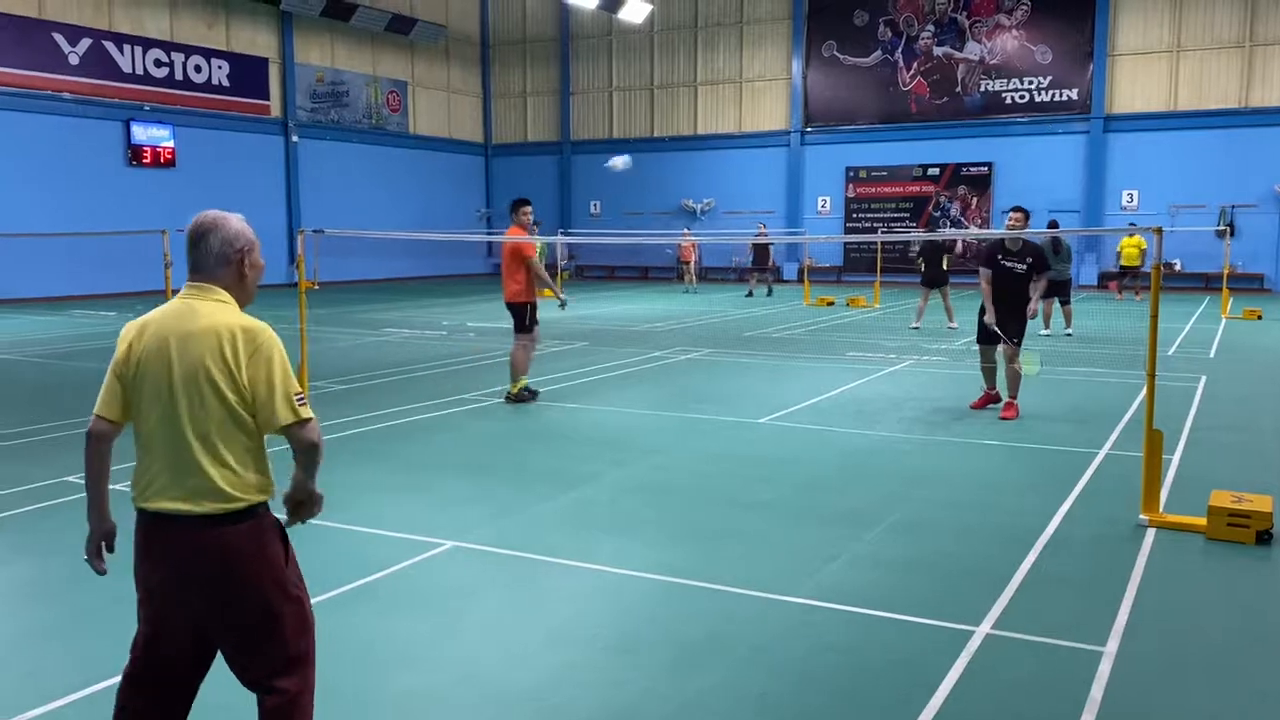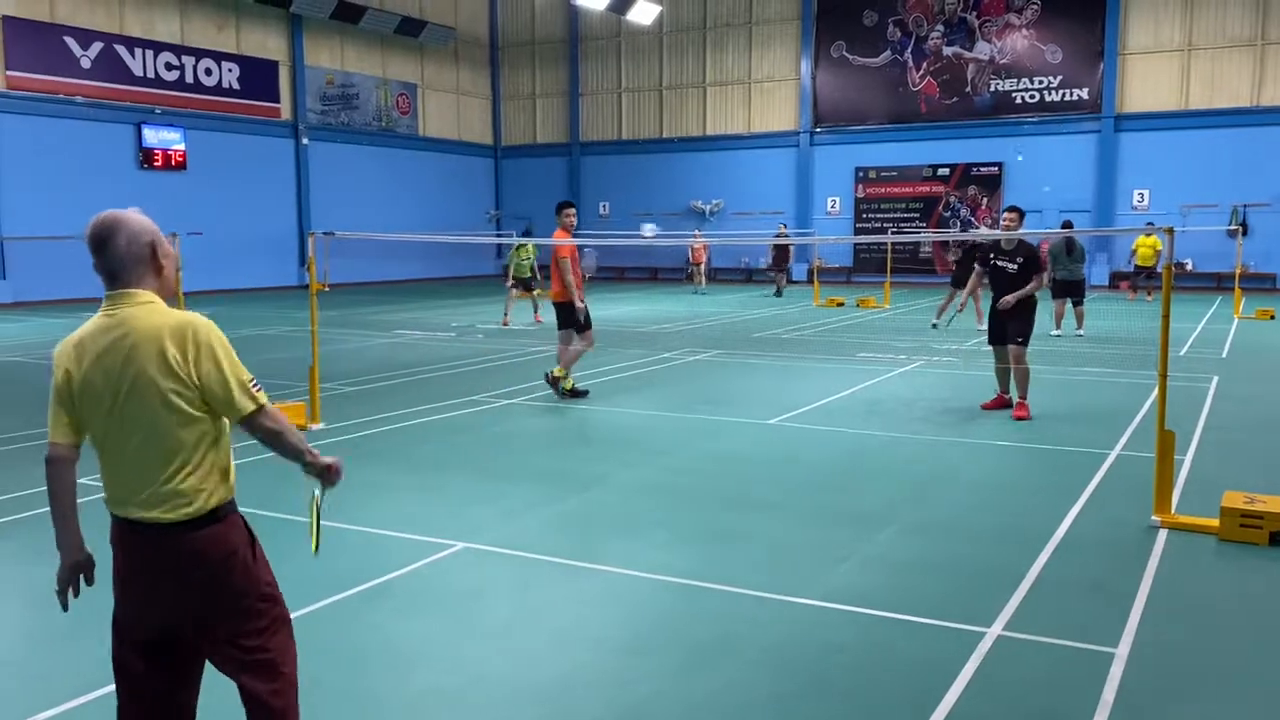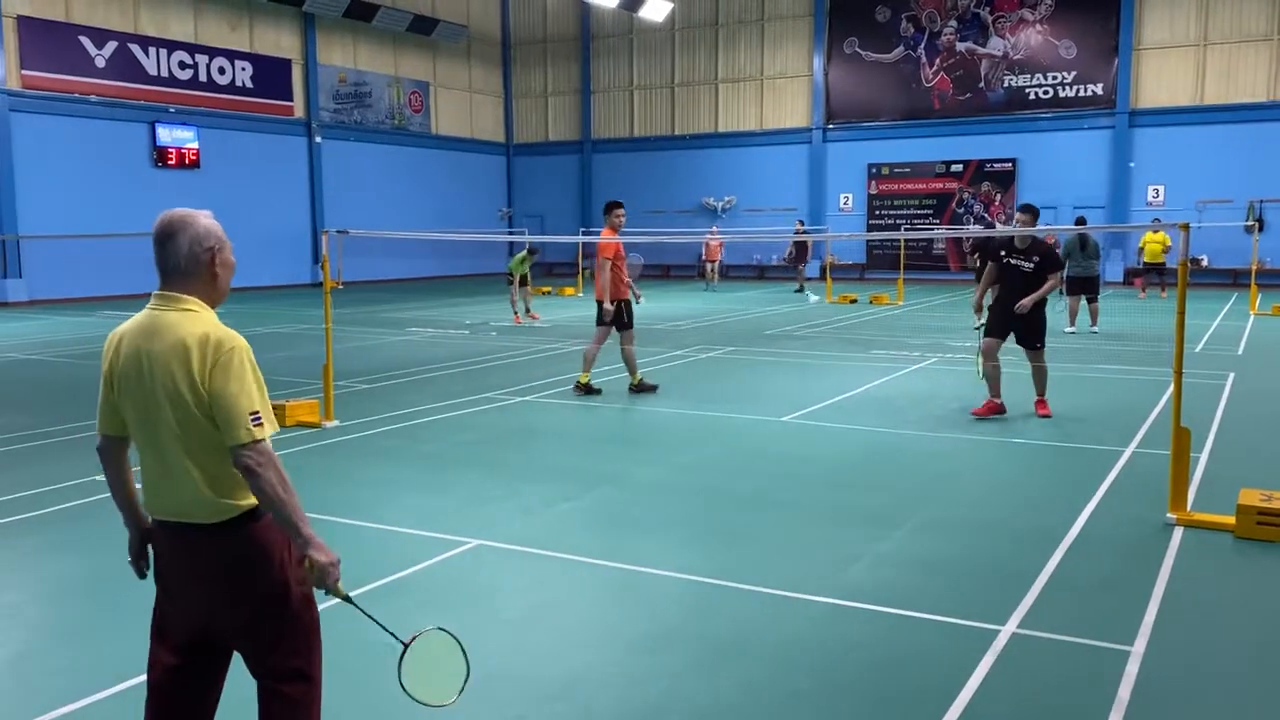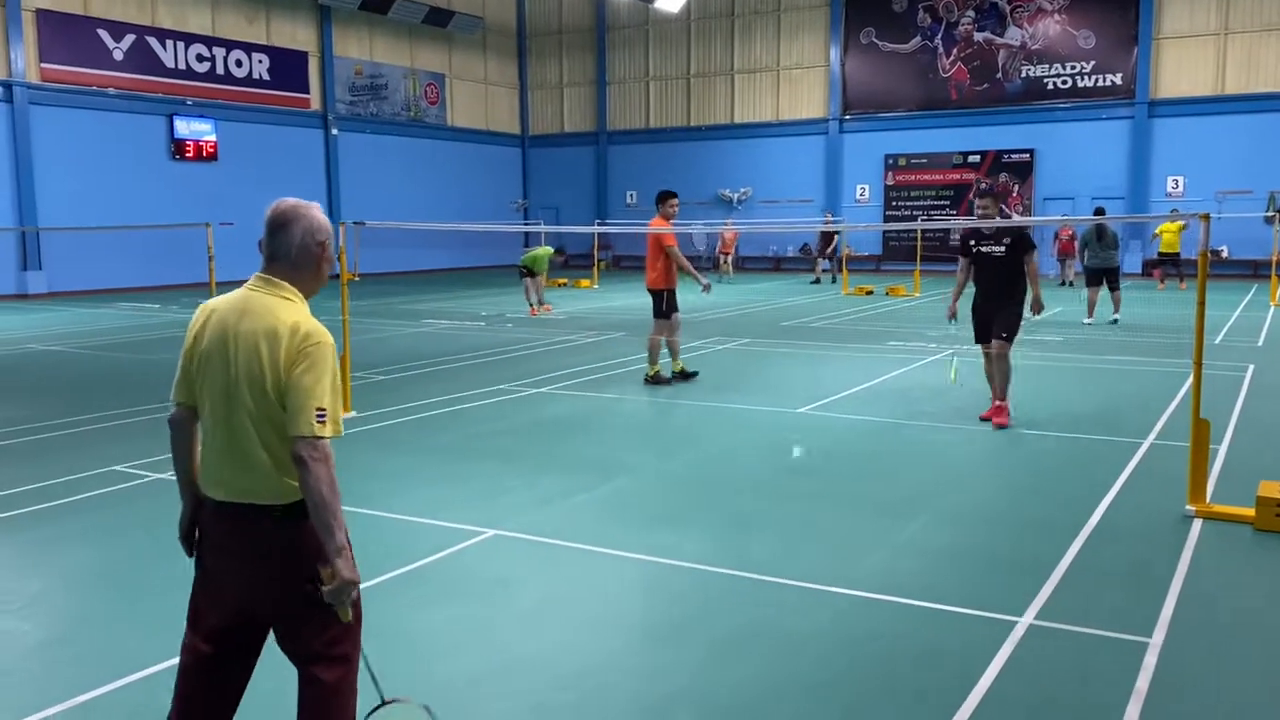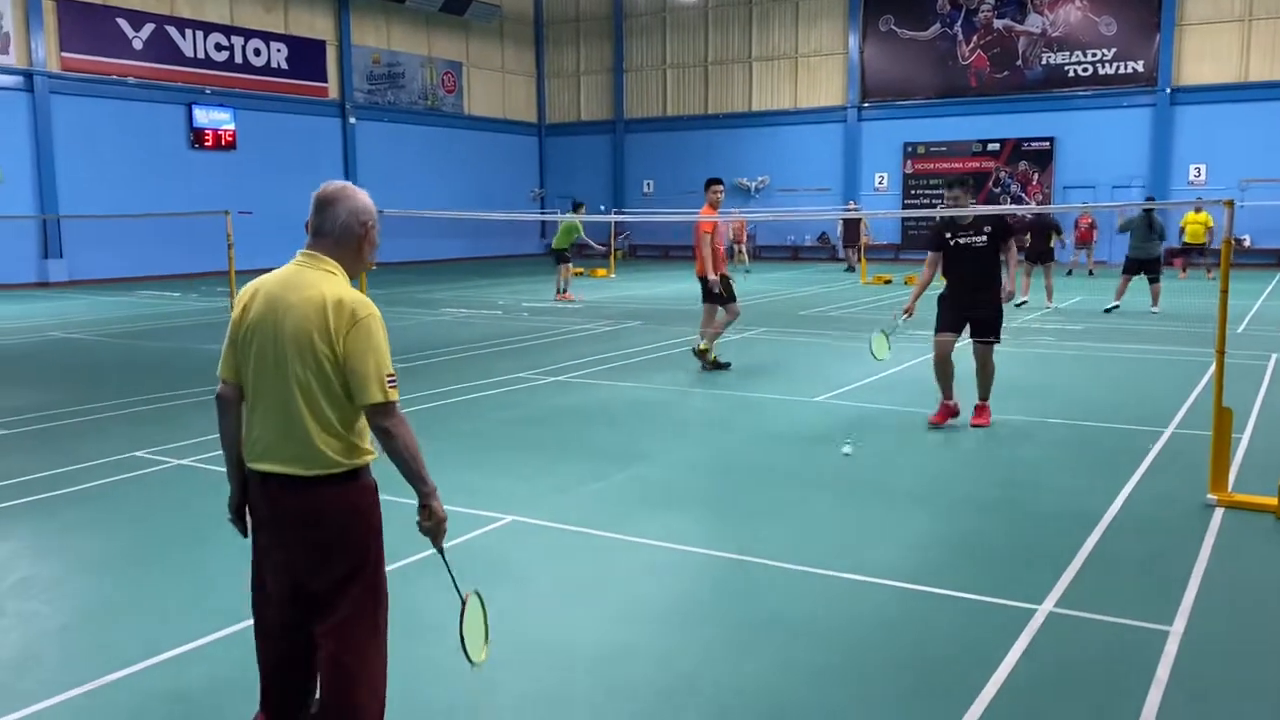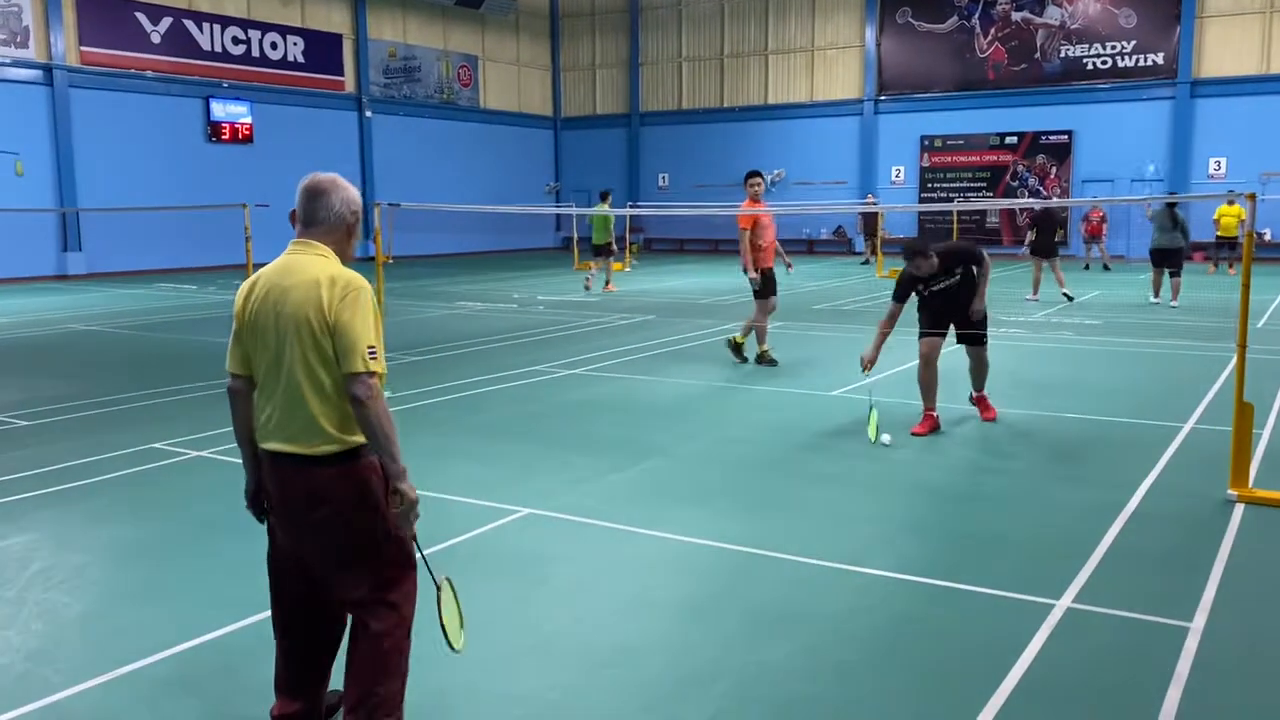
dt=0.5s
person 1, frame 1
left shoulder: (139, 333)
right shoulder: (249, 336)
left elbow: (98, 432)
right elbow: (305, 438)
left wrist: (98, 517)
right wrist: (305, 487)
left hip: (158, 530)
right hip: (236, 533)
left knee: (156, 667)
right knee: (284, 664)
person 1, frame 2
left shoulder: (73, 350)
right shoulder: (188, 331)
left elbow: (59, 458)
right elbow: (259, 418)
left wrist: (70, 547)
right wrist: (313, 460)
left hip: (134, 539)
right hip: (207, 535)
left knee: (148, 679)
right knee: (266, 661)
person 1, frame 3
left shoulder: (121, 341)
right shoulder: (218, 342)
left elbow: (110, 446)
right elbow: (253, 458)
left wrist: (136, 524)
right wrist: (308, 542)
left hip: (172, 536)
right hip: (238, 537)
left knee: (180, 667)
right knee: (290, 663)
person 1, frame 4
left shoulder: (209, 314)
right shoulder: (306, 334)
left elbow: (182, 419)
right elbow: (309, 453)
left wrist: (191, 501)
right wrist: (337, 551)
left hip: (221, 517)
right hip: (288, 522)
left knee: (213, 648)
right knee: (329, 647)
person 1, frame 5
left shoulder: (254, 293)
right shoulder: (350, 307)
left elbow: (228, 399)
right elbow: (384, 419)
left wrist: (237, 482)
right wrist: (428, 495)
left hip: (267, 488)
right hip: (334, 493)
left knee: (279, 615)
right knee: (350, 627)
person 1, frame 6
left shoulder: (255, 286)
right shoulder: (346, 286)
left elbow: (238, 390)
right elbow: (362, 392)
left wrist: (254, 471)
right wrist: (398, 475)
left hip: (280, 469)
right hip: (341, 469)
left knee: (299, 600)
right knee: (383, 596)
person 2, frame 1
left shoulder: (1034, 251)
right shoulder: (992, 249)
left elbow: (1041, 279)
right elbow: (985, 282)
left wrist: (1035, 301)
right wrist: (989, 311)
left hip: (1017, 311)
right hip: (992, 310)
left knee: (1011, 354)
right knee: (985, 352)
left ankle: (1011, 402)
right ankle: (991, 392)
person 2, frame 2
left shoulder: (1028, 251)
right shoulder: (989, 249)
left elbow: (1038, 282)
right elbow: (978, 275)
left wrist: (1015, 296)
right wrist: (965, 297)
left hip: (1021, 309)
right hip: (998, 308)
left knee: (1017, 354)
right knee: (999, 354)
left ankle: (1022, 403)
right ankle: (1003, 396)
person 2, frame 3
left shoulder: (1043, 250)
right shoulder: (1000, 245)
left elbow: (1055, 280)
right elbow: (990, 271)
left wrist: (1031, 299)
right wrist: (979, 297)
left hip: (1030, 310)
right hip: (1001, 306)
left knee: (1035, 357)
right knee: (988, 349)
left ankle: (1041, 400)
right ankle: (995, 401)
person 2, frame 4
left shoulder: (1015, 232)
right shoulder: (969, 237)
left elbow: (1030, 263)
right elbow: (964, 271)
left wrist: (1036, 295)
right wrist: (953, 302)
left hip: (1010, 303)
right hip: (983, 302)
left knee: (1000, 351)
right knee: (988, 354)
left ankle: (1002, 404)
right ankle: (997, 402)
person 2, frame 5
left shoulder: (994, 221)
right shoulder: (942, 228)
left elbow: (1010, 249)
right elbow: (930, 267)
left wrist: (1011, 278)
right wrist: (913, 300)
left hip: (987, 299)
right hip: (953, 297)
left knee: (983, 355)
right knee: (941, 350)
left ankle: (982, 406)
right ankle: (948, 404)
person 2, frame 6
left shoulder: (958, 252)
right shoulder: (908, 277)
left elbow: (984, 262)
right elbow: (892, 315)
left wrist: (980, 298)
right wrist: (874, 350)
left hip: (968, 307)
right hip: (933, 311)
left knee: (978, 353)
right knee: (927, 354)
left ankle: (979, 396)
right ankle: (930, 415)
person 3, frame 1
left shoulder: (510, 236)
right shoulder: (522, 238)
right elbow: (538, 270)
right wrist: (558, 293)
left hip: (515, 296)
right hip: (522, 298)
left knee: (532, 339)
right knee: (521, 344)
left ankle: (520, 383)
right ankle: (514, 391)
person 3, frame 2
left shoulder: (564, 238)
right shoulder: (563, 239)
right elbow: (567, 273)
left wrist: (577, 297)
right wrist: (577, 300)
left hip: (562, 298)
right hip: (568, 298)
left knee: (566, 342)
right knee: (587, 340)
left ankle: (567, 386)
right ankle: (556, 374)
person 3, frame 3
left shoulder: (610, 237)
right shoulder: (609, 239)
right elbow: (605, 272)
left wrist: (633, 289)
right wrist: (608, 301)
left hip: (606, 297)
right hip: (615, 298)
left knee: (599, 339)
right knee: (627, 339)
left ankle: (583, 381)
right ankle: (636, 382)
person 3, frame 4
left shoulder: (657, 225)
right shoulder: (662, 228)
right elbow: (678, 258)
right wrist: (700, 279)
left hip: (663, 283)
right hip: (662, 285)
left knee: (673, 325)
right knee: (660, 329)
left ankle: (678, 368)
right ankle: (652, 373)
person 3, frame 5
left shoulder: (714, 215)
right shoulder: (706, 215)
right elbow: (704, 246)
left wrist: (719, 271)
right wrist: (711, 272)
left hip: (715, 271)
right hip: (712, 273)
left knee: (710, 314)
right knee: (733, 311)
left ankle: (708, 357)
right ankle: (703, 347)
person 3, frame 6
left shoulder: (764, 207)
right shoulder: (747, 210)
right elbow: (744, 242)
left wrist: (784, 257)
right wrist: (750, 270)
left hip: (767, 265)
right hip: (758, 266)
left knee: (769, 307)
right knee: (764, 308)
left ankle: (738, 340)
right ankle: (762, 352)
